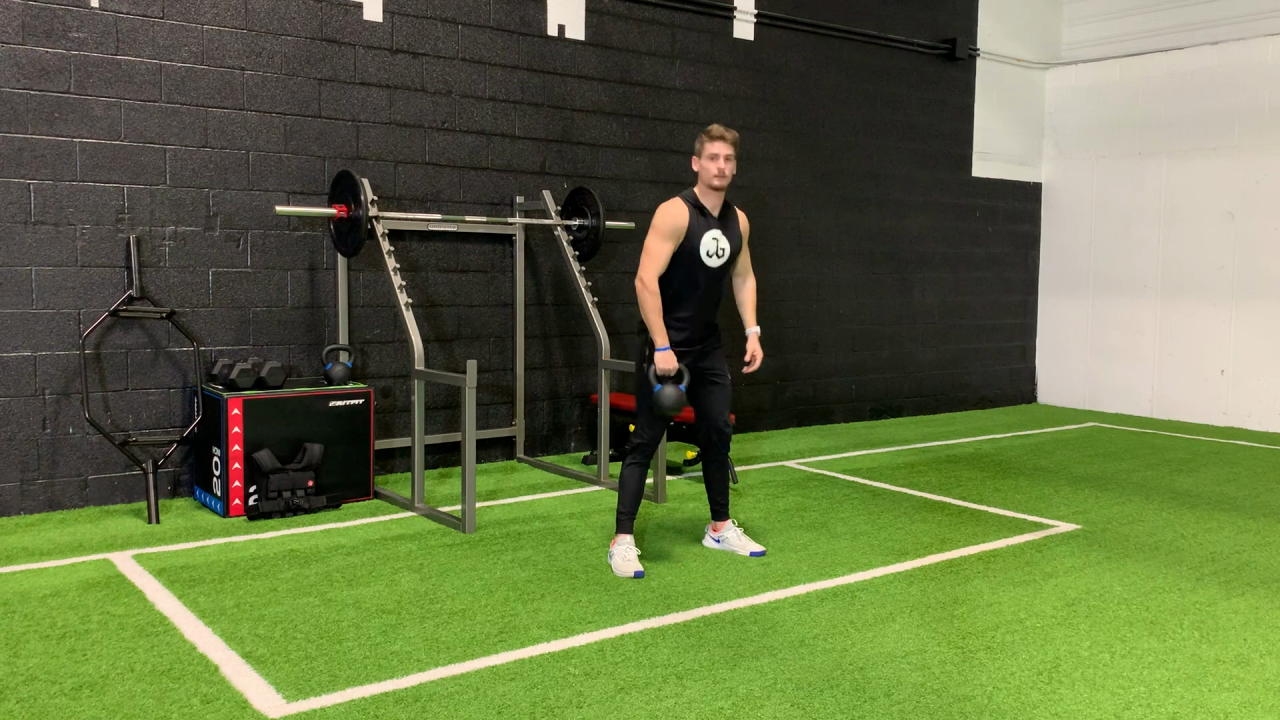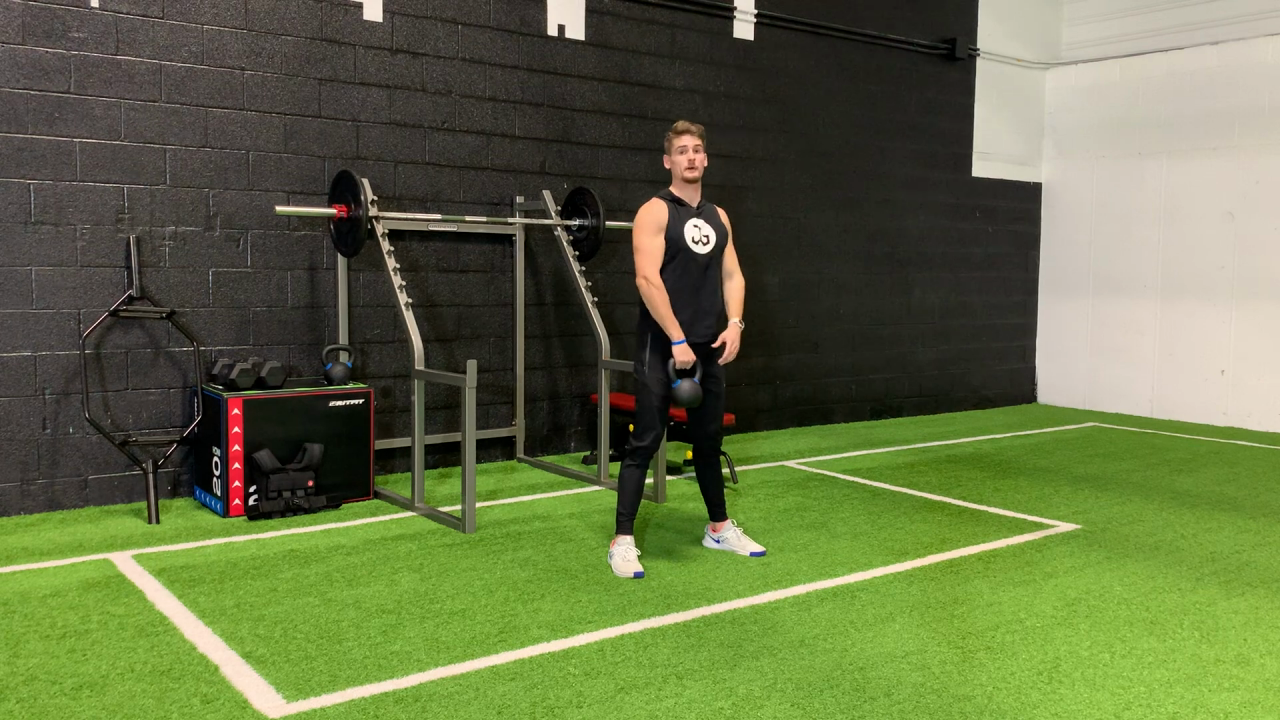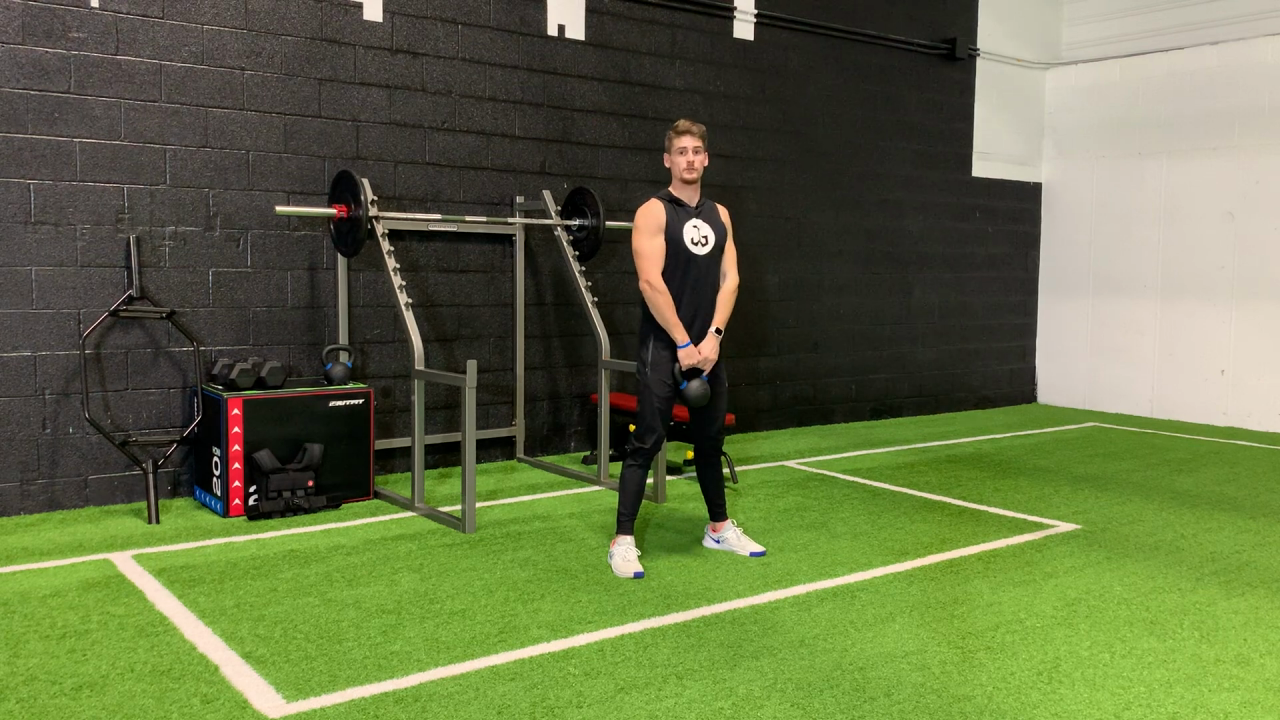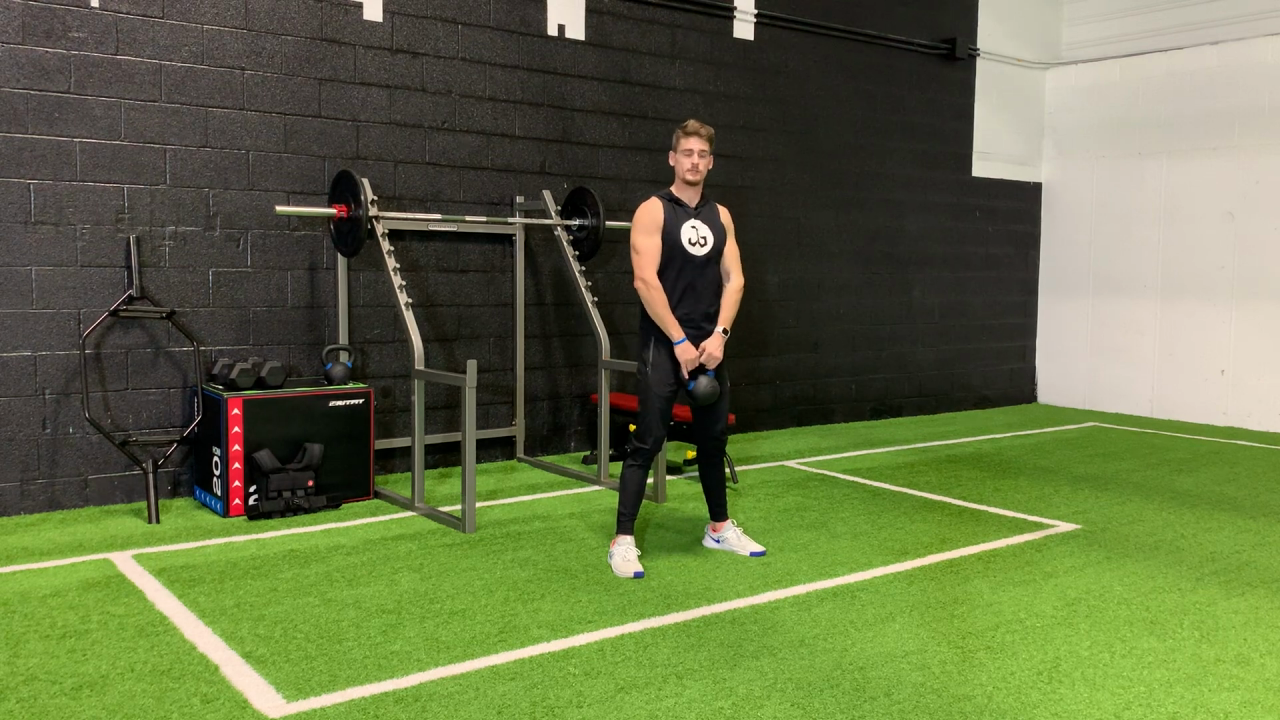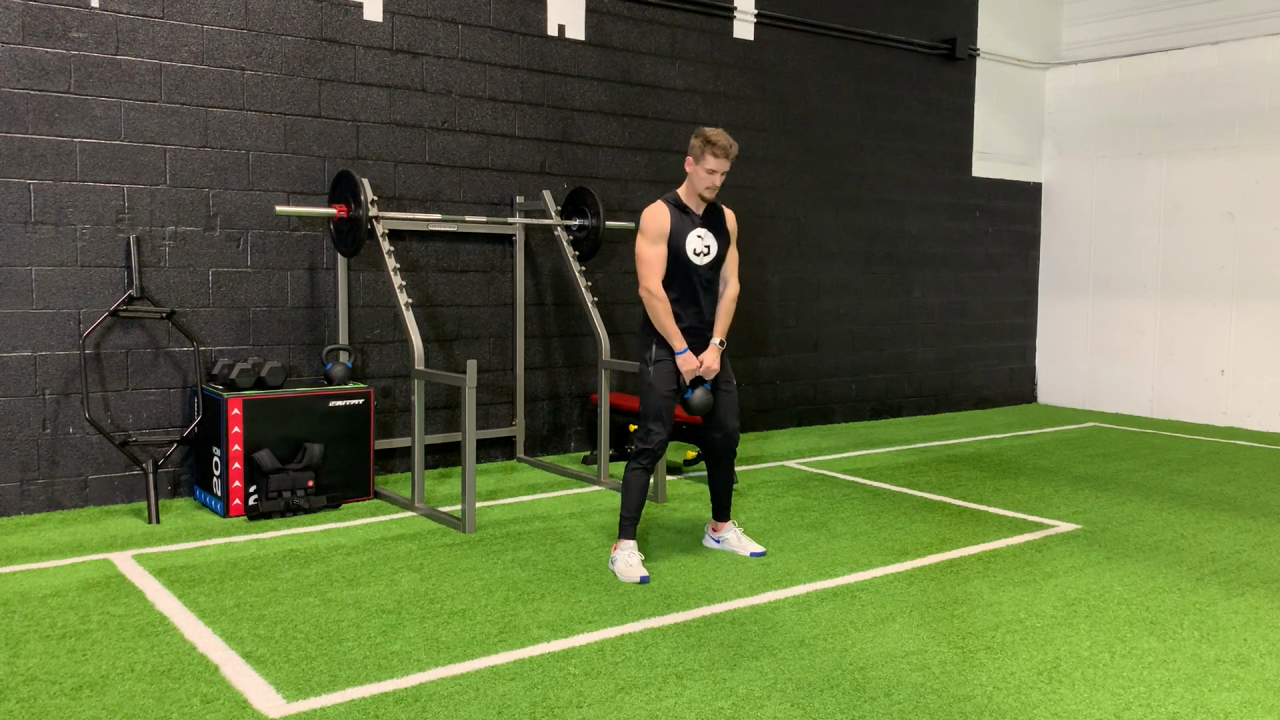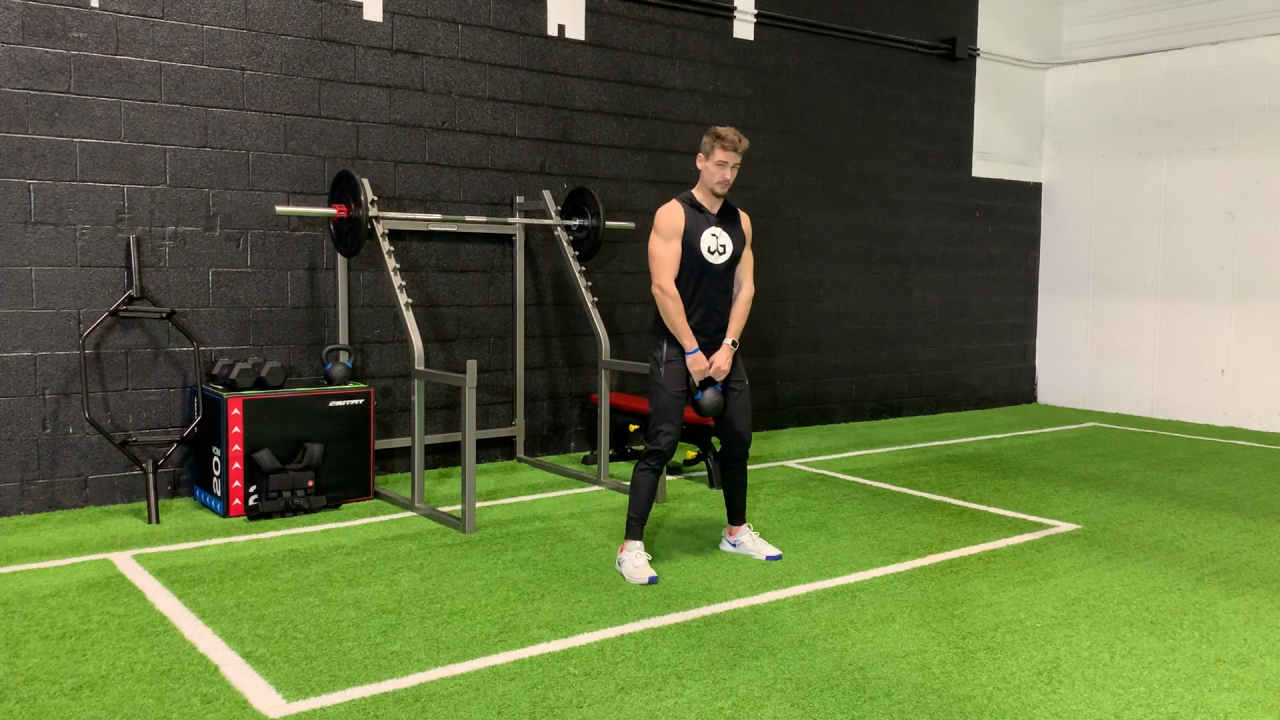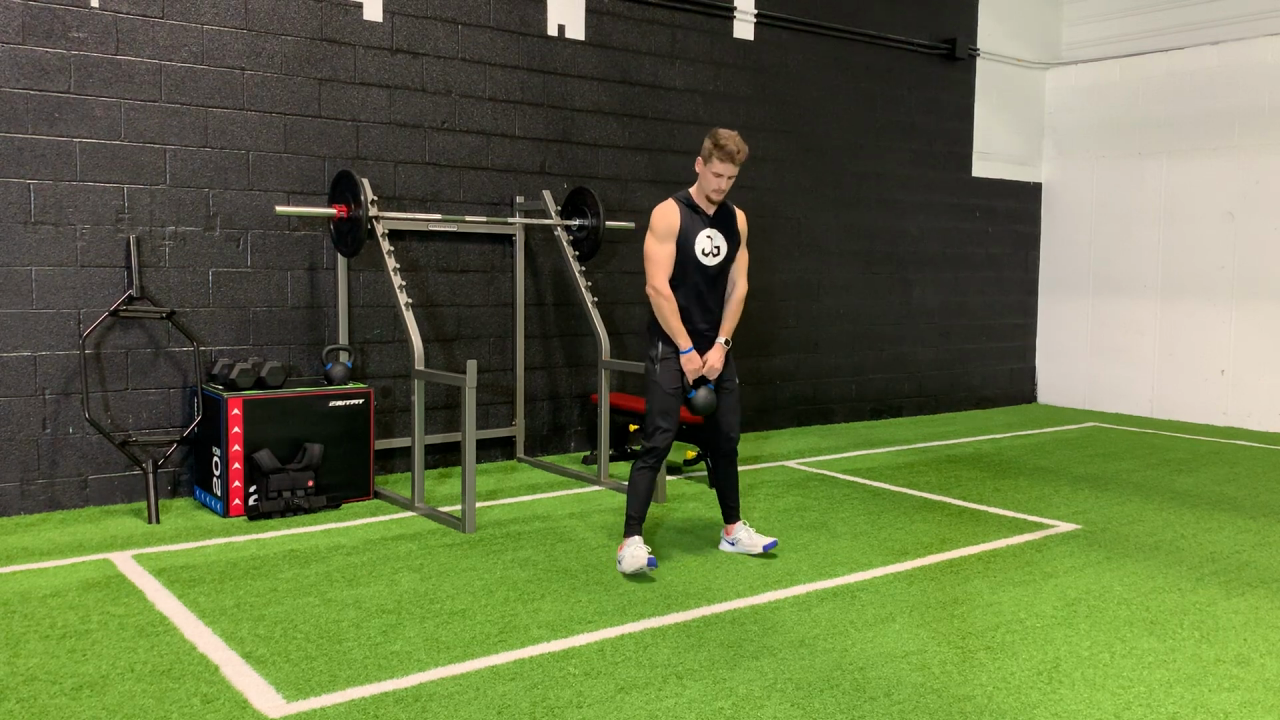
dt=0.7s
person 1, frame 1
left shoulder: (738, 221)
right shoulder: (675, 213)
left elbow: (743, 276)
right elbow: (646, 280)
left wrist: (752, 332)
right wrist: (661, 348)
left hip: (708, 343)
right hip: (666, 344)
left knee: (718, 435)
right knee: (646, 440)
left ankle: (720, 527)
right ankle: (623, 539)
person 1, frame 2
left shoulder: (718, 216)
right shoulder: (655, 211)
left elbow: (732, 275)
right elbow: (647, 278)
left wrist: (734, 323)
right wrist: (676, 341)
left hip: (706, 347)
right hip: (662, 346)
left knee: (709, 440)
right knee: (645, 442)
left ankle: (719, 527)
right ankle: (623, 541)
person 1, frame 3
left shoulder: (719, 214)
right shoulder: (654, 212)
left elbow: (729, 278)
right elbow: (651, 283)
left wrist: (713, 336)
right wrist: (682, 343)
left hip: (707, 345)
right hip: (664, 346)
left knee: (710, 440)
right knee: (646, 442)
left ankle: (720, 528)
right ankle: (623, 541)
person 1, frame 4
left shoulder: (721, 215)
right shoulder: (653, 211)
left elbow: (734, 279)
right elbow: (645, 280)
left wrist: (719, 335)
right wrist: (679, 341)
left hip: (710, 345)
right hip: (663, 346)
left knee: (714, 439)
right knee: (647, 442)
left ankle: (720, 528)
right ankle: (623, 541)
person 1, frame 5
left shoulder: (726, 218)
right shoulder: (659, 215)
left elbow: (730, 285)
right elbow: (650, 288)
left wrist: (715, 346)
right wrist: (681, 352)
left hip: (709, 343)
right hip: (663, 344)
left knee: (724, 435)
right knee: (652, 442)
left ankle: (719, 528)
right ankle: (625, 545)
person 1, frame 6
left shoulder: (741, 221)
right shoulder: (673, 214)
left elbow: (744, 288)
right elbow: (662, 286)
left wrist: (728, 346)
right wrist: (691, 351)
left hip: (722, 348)
right hip: (676, 347)
left knee: (738, 439)
right knee: (661, 444)
left ankle: (736, 531)
right ankle: (632, 546)
person 1, frame 7
left shoulder: (736, 220)
right shoulder: (669, 214)
left elbow: (737, 287)
right elbow: (657, 287)
left wrist: (719, 347)
right wrist: (686, 350)
left hip: (714, 346)
right hip: (670, 345)
left knee: (725, 439)
right knee: (658, 440)
left ankle: (733, 530)
right ankle: (631, 542)
